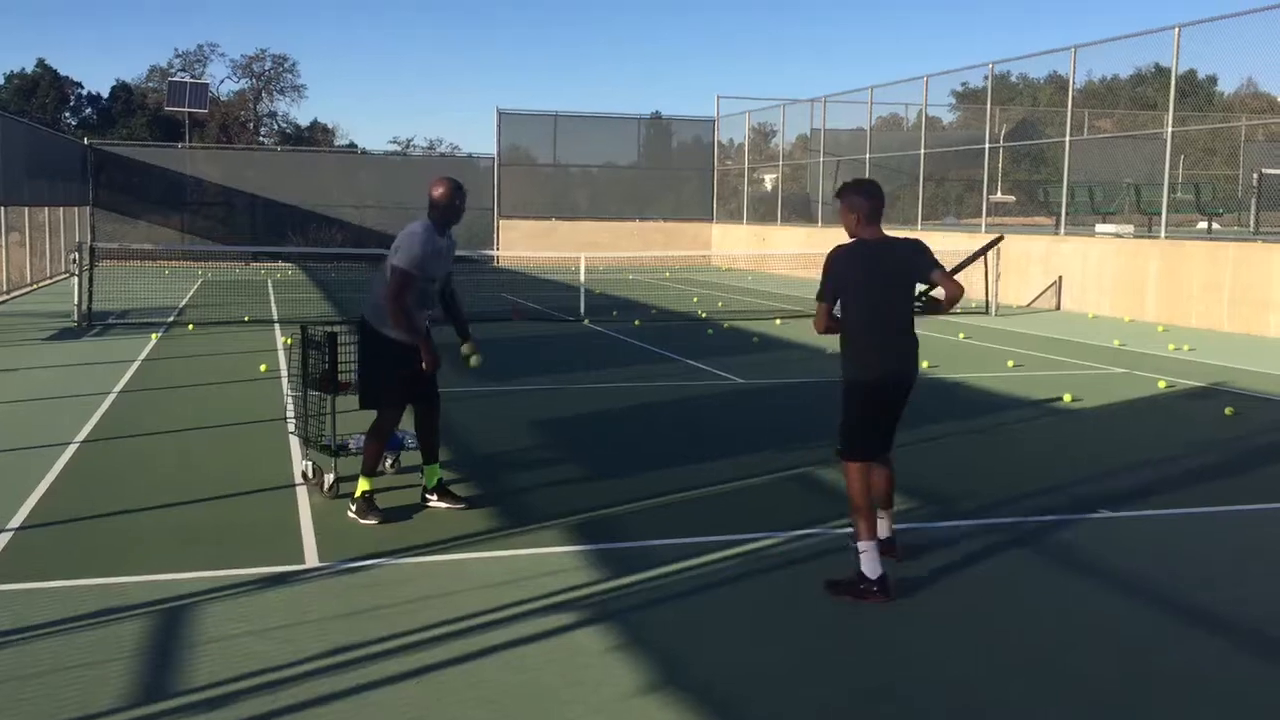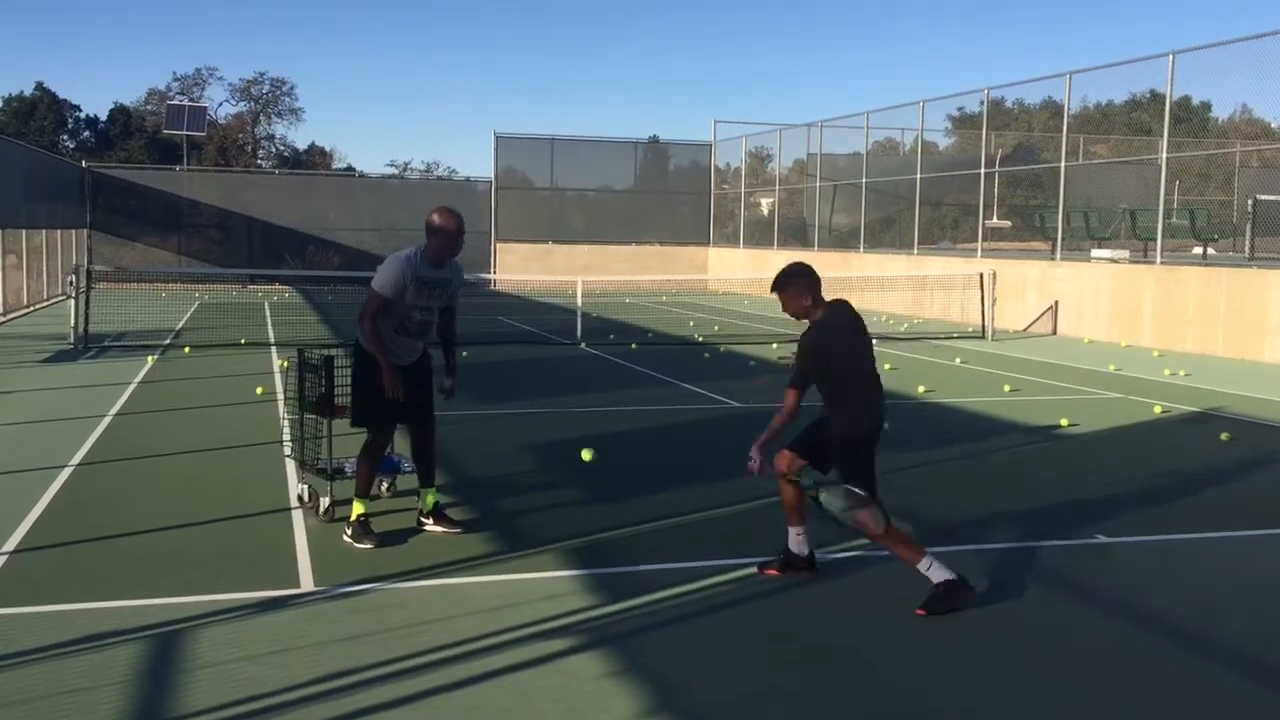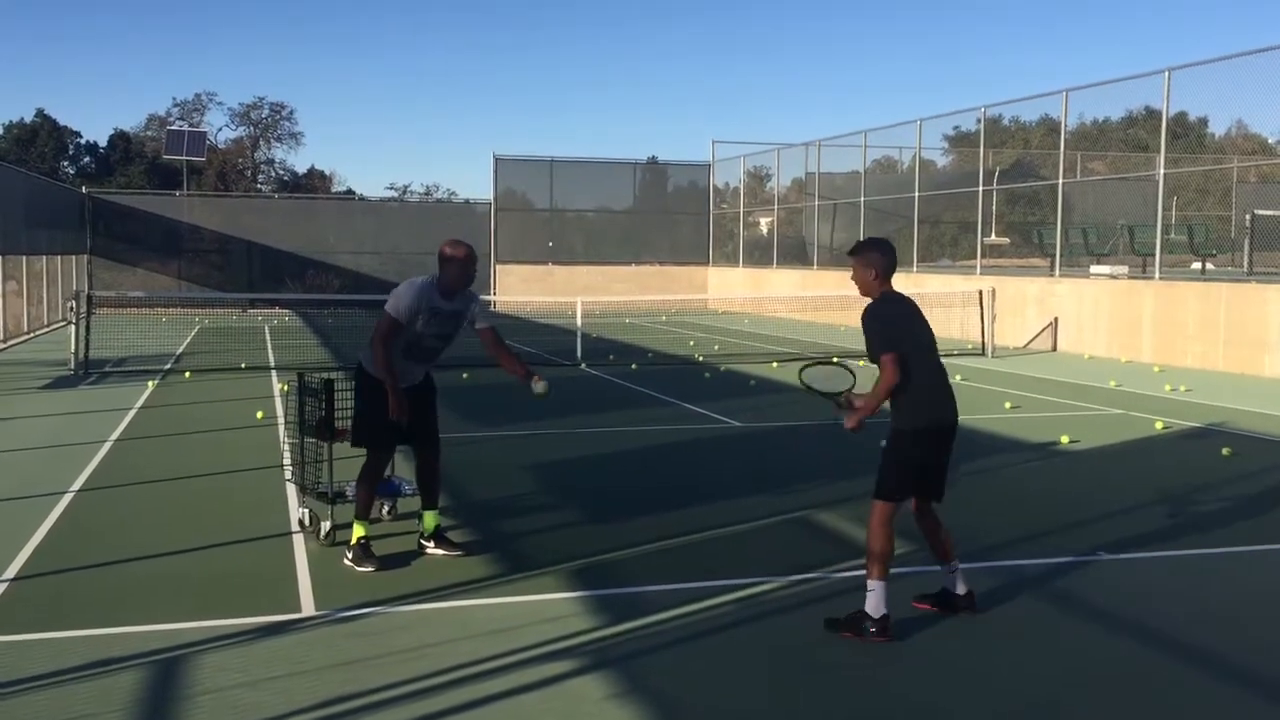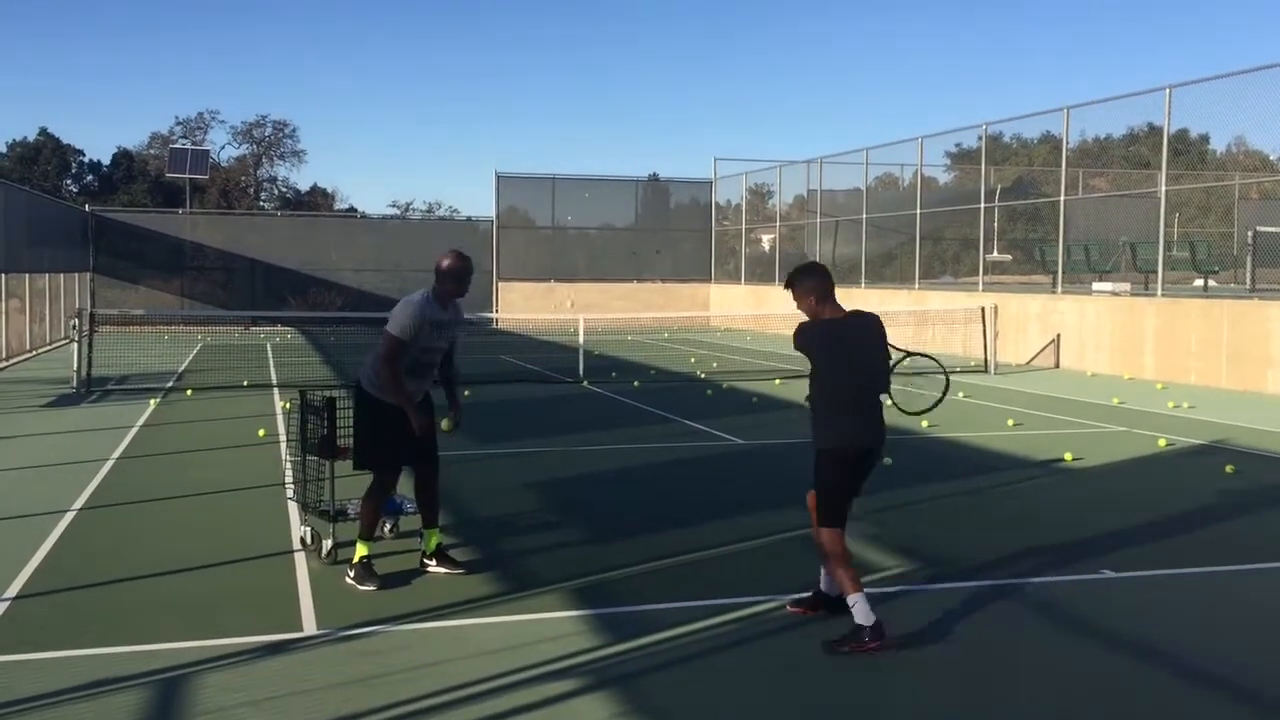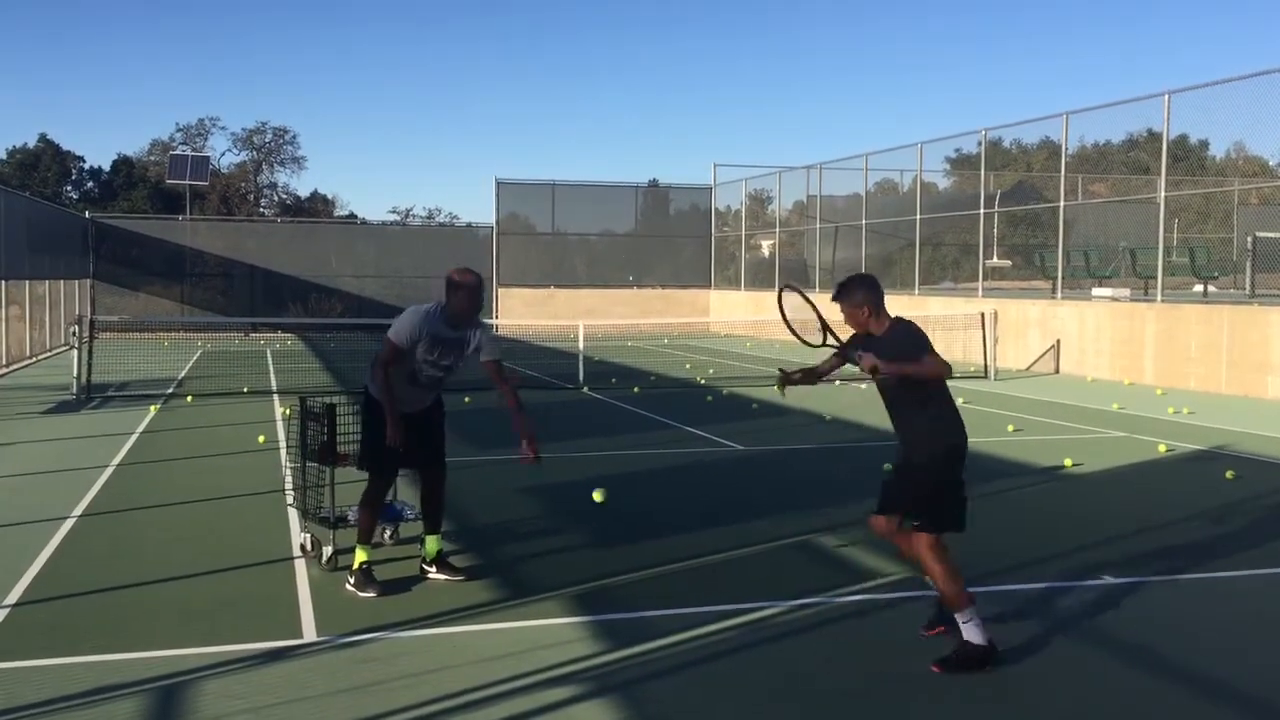
dt=1s
person 1, frame 1
left shoulder: (840, 258)
right shoulder: (912, 251)
left elbow: (822, 324)
right elbow: (955, 291)
right wrist: (928, 309)
left hip: (864, 374)
right hip: (903, 371)
left knee: (856, 466)
right knee: (879, 453)
left ankle: (871, 576)
right ankle: (884, 534)
person 1, frame 2
left shoulder: (814, 341)
right shoulder: (843, 310)
left elbow: (790, 408)
left wrist: (760, 444)
left hip: (856, 426)
right hip: (840, 415)
left knee: (865, 518)
right knee: (784, 464)
left ankle: (947, 581)
right ankle: (799, 553)
person 1, frame 3
left shoulder: (876, 313)
right shoulder: (907, 308)
left elbow: (891, 376)
left wrist: (861, 414)
right wrist: (865, 398)
left hip: (914, 423)
right hip: (941, 418)
left knee: (882, 510)
right knee: (922, 505)
left ankle: (873, 615)
right ankle: (958, 590)
person 1, frame 4
left shoulder: (811, 334)
right shoulder: (871, 324)
right elbow: (882, 385)
left hip: (839, 442)
right hip: (869, 437)
left knee: (829, 532)
right knee: (817, 503)
left ankle: (867, 625)
right ankle: (829, 592)
person 1, frame 5
left shoulder: (906, 334)
right shoulder: (865, 340)
left elbow: (942, 370)
right elbow: (823, 369)
left wrist: (886, 367)
right wrist: (795, 377)
left hip: (940, 448)
right hip: (916, 447)
left knee: (926, 542)
right knee: (882, 523)
left ankle: (977, 641)
right ankle: (953, 604)
person 2, frame 1
left shoulder: (446, 241)
right shoulder: (418, 240)
left elbow: (446, 292)
right elbow: (394, 299)
left wrist: (466, 336)
right wrist: (425, 345)
left hip: (414, 335)
right hip: (385, 336)
left knee: (429, 406)
right knee: (390, 415)
left ankle: (432, 485)
right ankle: (361, 495)
person 2, frame 2
left shoulder: (454, 272)
right shoulder: (400, 266)
left elbow: (446, 323)
right elbow: (367, 317)
left wrist: (450, 370)
right wrist: (388, 368)
left hip: (415, 358)
right hip: (376, 357)
left knee: (425, 430)
right knee: (380, 435)
left ankle: (428, 508)
right ankle: (357, 518)
person 2, frame 3
left shoulder: (469, 303)
right shoulder: (413, 292)
left elbow: (496, 346)
right elbow: (378, 341)
left wrist: (528, 376)
right wrist: (393, 392)
left hip: (417, 380)
right hip: (378, 379)
left knee: (429, 452)
right knee: (379, 457)
left ankle: (429, 532)
right ankle: (357, 541)
person 2, frame 4
left shoulder: (454, 313)
right shoulder: (413, 308)
right elbow: (385, 363)
left wrist: (453, 401)
right wrist: (411, 411)
left hip: (417, 397)
right hip: (380, 399)
left knee: (428, 470)
right knee: (386, 478)
left ankle: (431, 550)
right ankle: (359, 560)
person 2, frame 5
left shoulder: (478, 332)
right shoulder: (417, 319)
left elbow: (503, 383)
right elbow: (380, 366)
left wrist: (525, 434)
right wrist: (392, 418)
left hip: (426, 407)
right hip: (384, 404)
left knee: (435, 476)
right knee: (381, 481)
left ankle: (431, 557)
right ankle: (359, 566)
